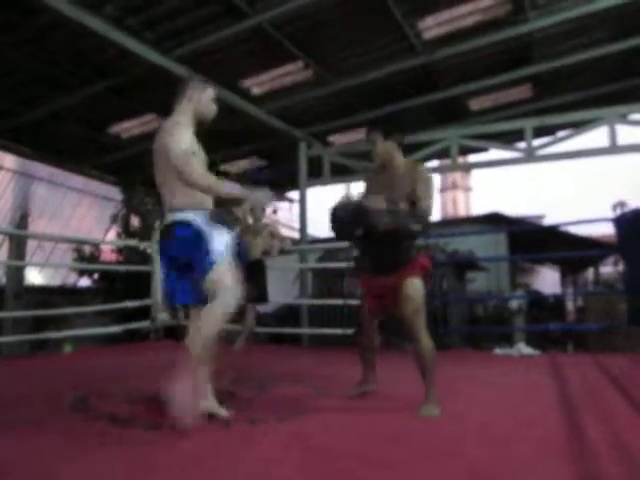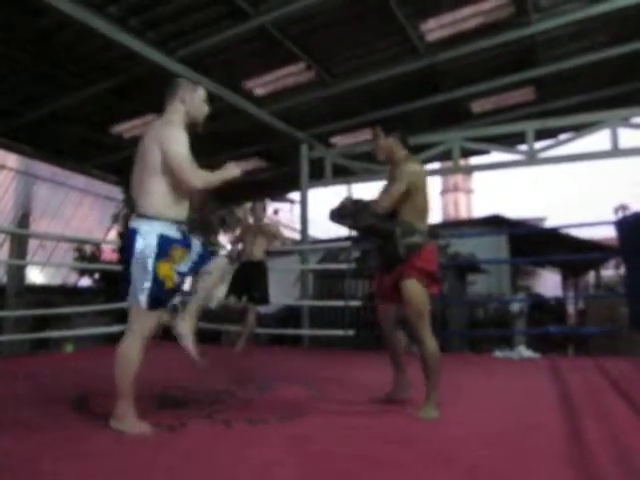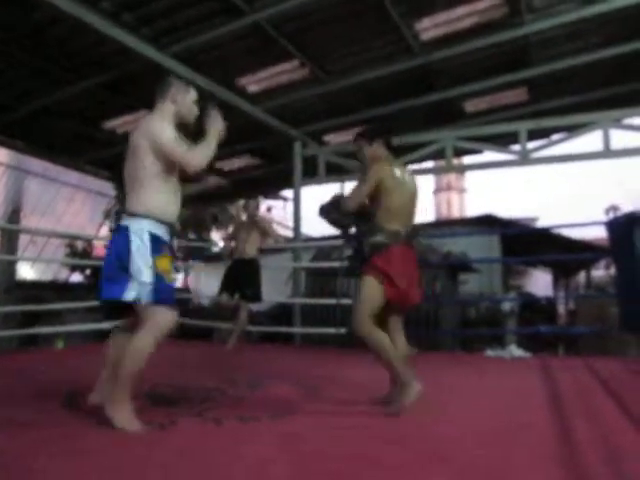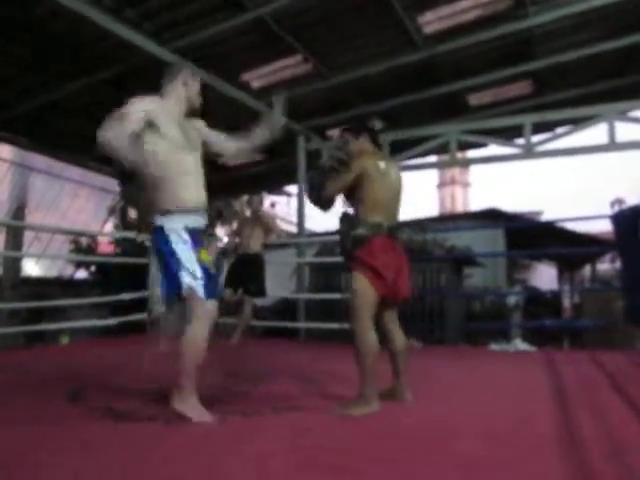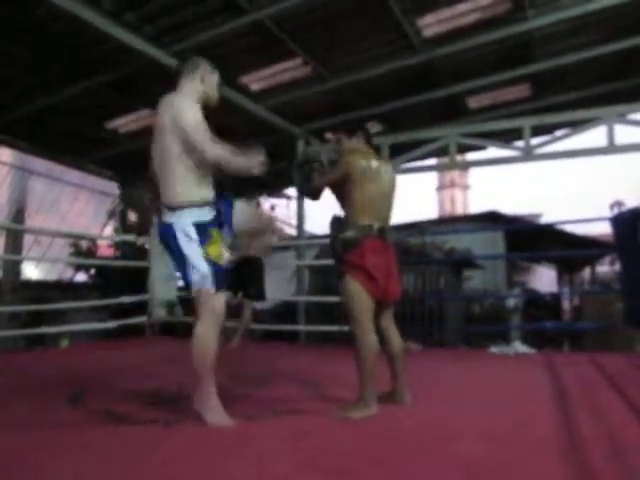
dt=0.3s
person 1, frame 1
left shoulder: (172, 136)
right shoulder: (176, 131)
right elbow: (195, 177)
left wrist: (215, 194)
right wrist: (247, 193)
left hip: (185, 233)
right hip: (191, 228)
left knee: (204, 314)
right knee: (228, 295)
left ankle: (205, 396)
right ankle: (184, 376)
person 1, frame 2
left shoulder: (160, 133)
right shoulder: (170, 129)
right elbow: (192, 180)
right wrist: (229, 172)
left hip: (170, 235)
right hip: (154, 236)
left knee: (218, 265)
right knee: (142, 326)
left ankle: (186, 320)
right ankle: (123, 412)
person 1, frame 3
left shoulder: (158, 137)
right shoulder: (156, 125)
right elbow: (192, 162)
right wrist: (213, 135)
left hip: (153, 239)
right hip: (141, 238)
left knee: (136, 321)
right knee: (159, 322)
left ankle: (104, 389)
right ankle: (118, 401)
person 1, frame 4
left shoulder: (194, 126)
right shoulder: (145, 106)
left elbow: (234, 152)
right elbow: (108, 135)
left wrist: (268, 129)
right wrist: (145, 159)
left hip: (195, 226)
right hip: (177, 229)
right knee: (204, 312)
right ankle: (185, 395)
person 1, frame 5
left shoulder: (179, 113)
right shoulder: (178, 102)
right elbow: (211, 152)
right wrist: (248, 162)
left hip: (202, 213)
right hip: (187, 221)
right knee: (212, 309)
right ankle: (206, 399)
person 2, frame 1
left shoulder: (418, 173)
right shoulder: (374, 177)
left elbow: (423, 214)
right elbow: (363, 210)
left wrist: (382, 208)
right wrist: (350, 213)
left hip: (407, 260)
right hip: (376, 261)
left knee: (417, 329)
right knee: (368, 322)
left ankle: (431, 397)
right ankle: (368, 378)
person 2, frame 2
left shoulder: (406, 167)
right shoulder: (404, 168)
left elbow: (381, 207)
left hip: (413, 258)
right hip: (400, 255)
left knee: (420, 329)
right knee: (387, 320)
left ankle: (433, 399)
right ankle: (401, 384)
person 2, frame 3
left shoulder: (377, 169)
right shoulder: (407, 174)
left elbow: (350, 205)
left wrist: (352, 205)
right wrist: (366, 207)
left hip: (386, 254)
right hip: (403, 252)
left knee: (362, 321)
right knee: (392, 325)
left ankle: (407, 381)
right ankle: (397, 389)
person 2, frame 4
left shoulder: (362, 162)
right shoulder: (392, 167)
left elbow: (327, 192)
left wrist: (331, 176)
right wrist: (344, 175)
left hip: (370, 247)
right hip: (390, 246)
left knee: (362, 321)
right knee: (389, 320)
left ankle: (367, 397)
right ankle: (401, 387)
person 2, frame 5
left shoulder: (351, 161)
right shoulder: (387, 168)
left elbow: (313, 184)
left wrist: (315, 173)
right wrist: (336, 182)
left hip: (360, 248)
right hip: (382, 247)
left knee: (360, 323)
right knee: (385, 322)
left ankle: (367, 400)
right ankle: (400, 389)
person 3, frame 1
left shoulder: (269, 227)
right shoulder: (245, 227)
left elbow: (286, 242)
left wrist: (277, 247)
left hip: (256, 266)
right hip: (242, 265)
left knee: (250, 305)
left ankle: (241, 340)
person 3, frame 2
left shoulder: (269, 227)
right shoulder: (246, 227)
left elbow: (285, 241)
right elbow: (235, 242)
left wrist: (273, 233)
left hip: (257, 266)
right hip: (243, 266)
left knee: (252, 306)
right knee: (231, 302)
left ankle: (242, 342)
right ankle: (246, 308)
person 3, frame 3
left shoulder: (262, 223)
right shoulder: (239, 224)
left elbow: (278, 238)
right elbow: (229, 239)
left wrist: (264, 224)
left hip: (250, 264)
right hip: (235, 264)
left knee: (244, 304)
right knee: (223, 299)
left ankle: (233, 339)
right ankle: (239, 306)
person 3, frame 4
left shoulder: (266, 218)
right shoulder: (243, 220)
left elbow: (280, 233)
right elbow: (234, 235)
left wrist: (267, 220)
left hip: (254, 259)
right hip: (240, 258)
left knee: (248, 299)
left ankle: (238, 333)
right ankle: (242, 300)
person 3, frame 5
left shoulder: (266, 220)
right shoulder: (242, 217)
left hip: (254, 261)
right hip: (240, 261)
left knee: (248, 303)
left ankle: (238, 337)
